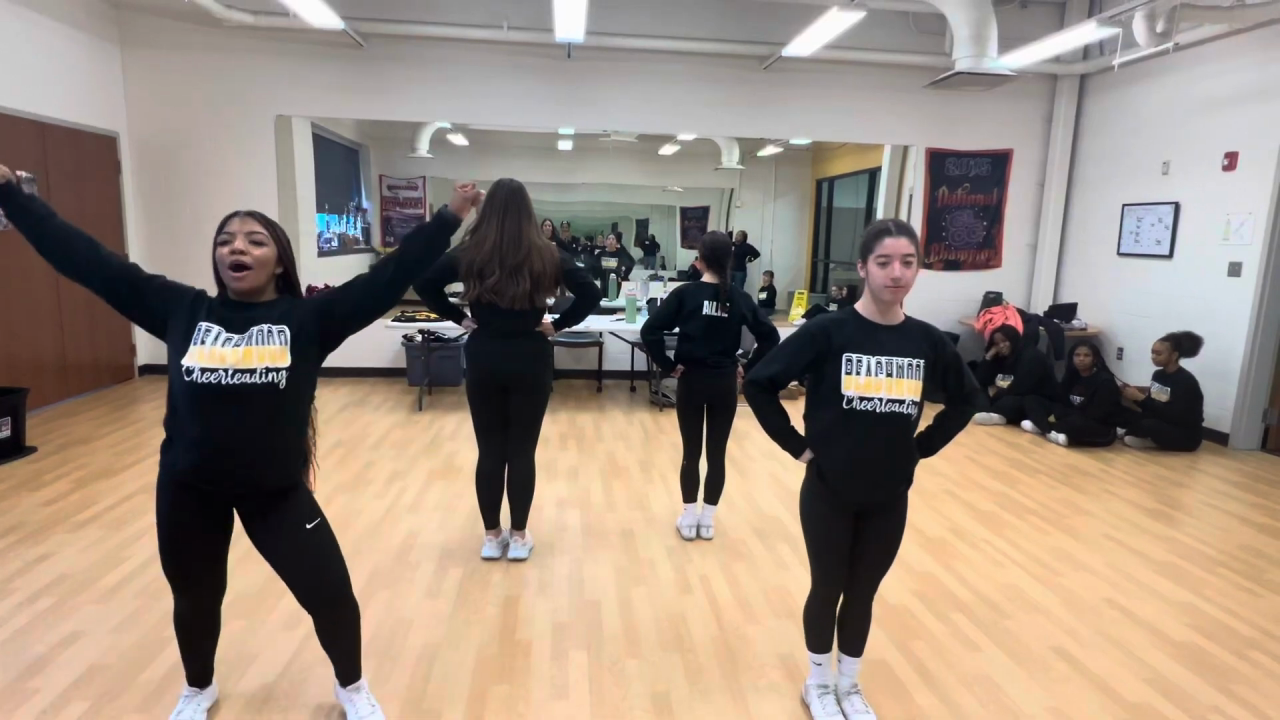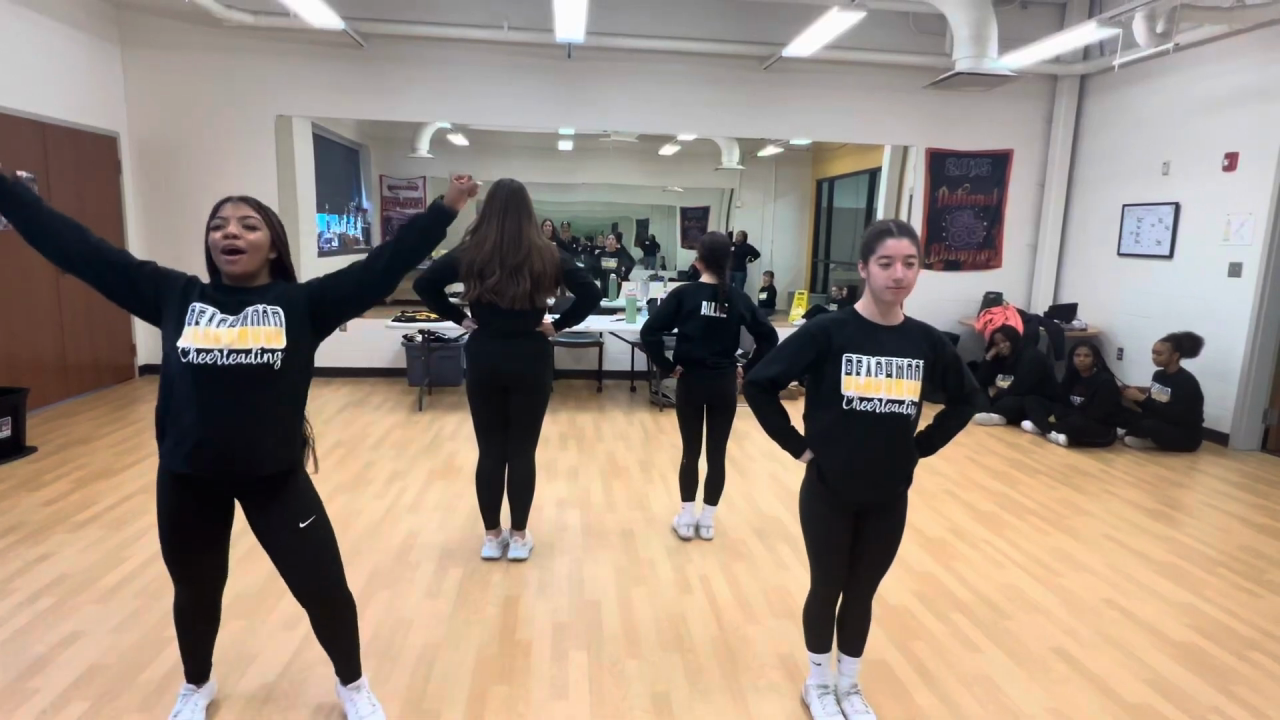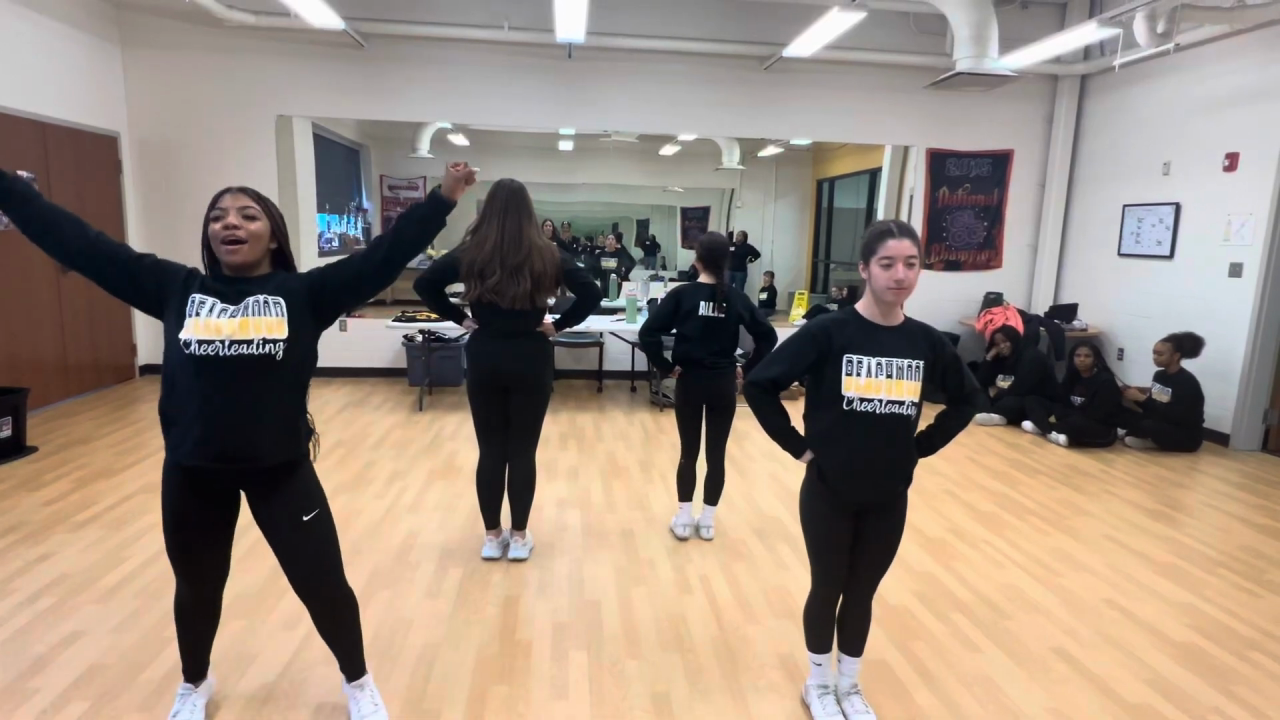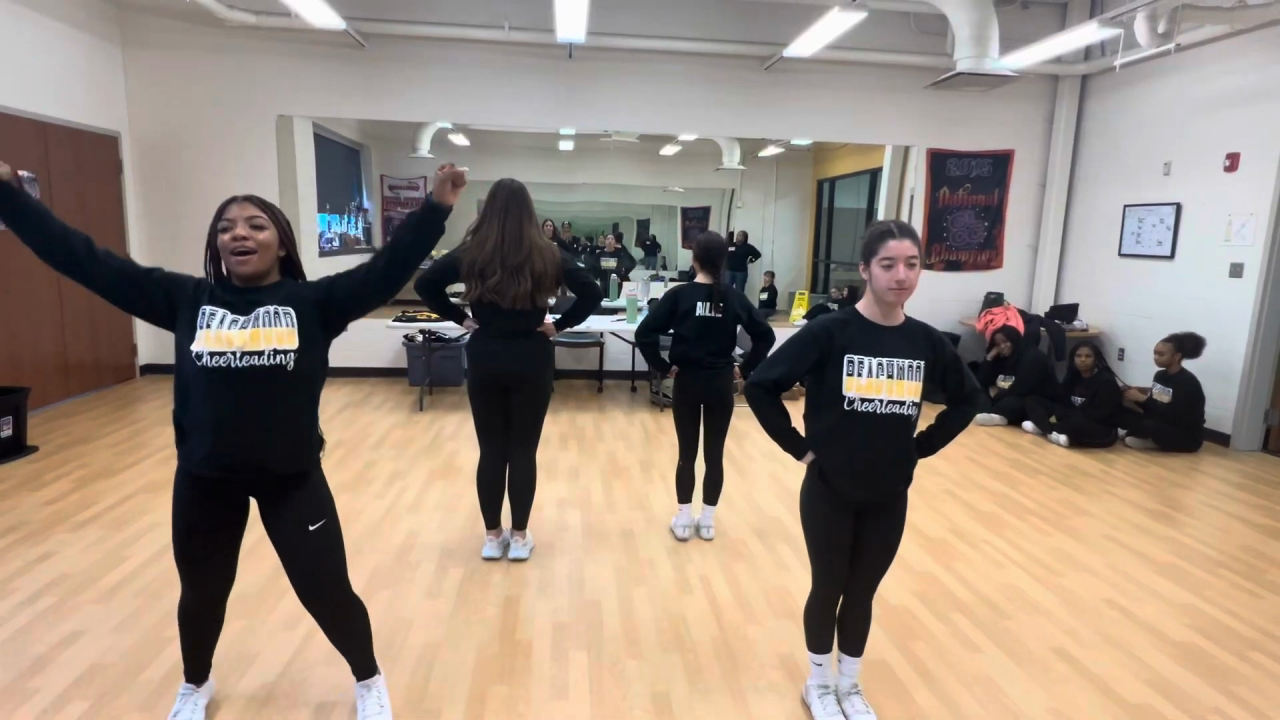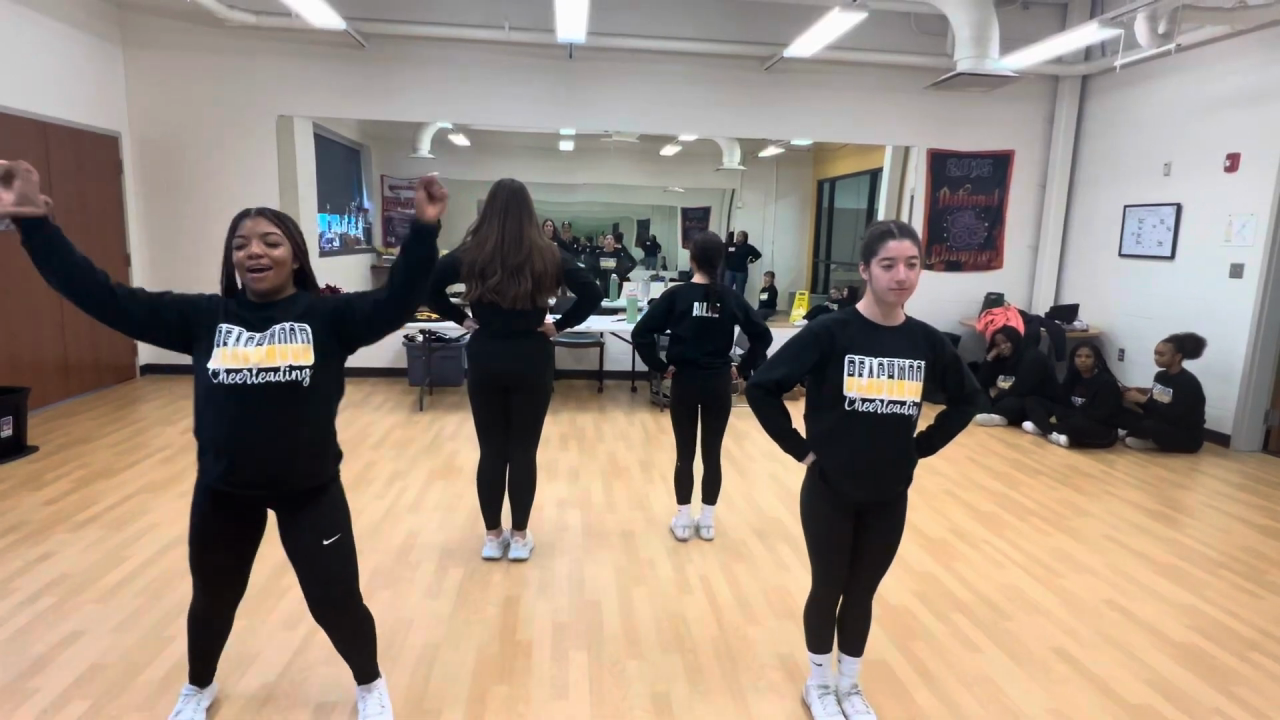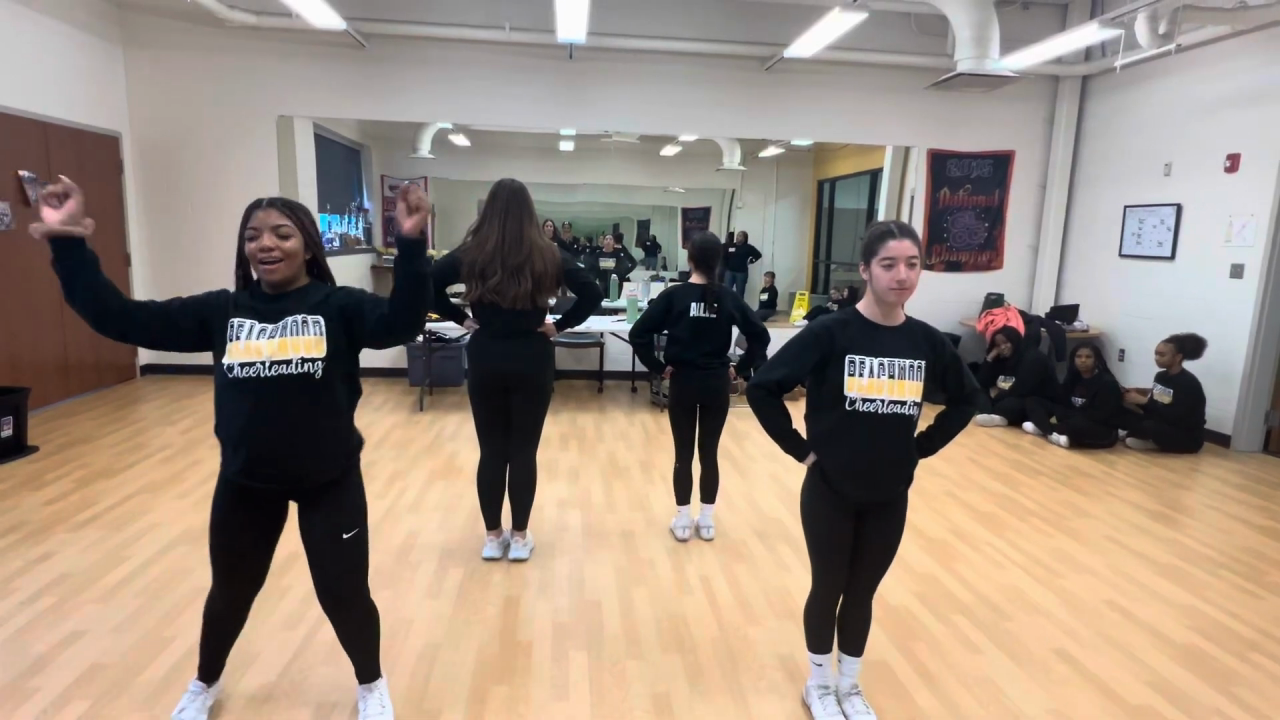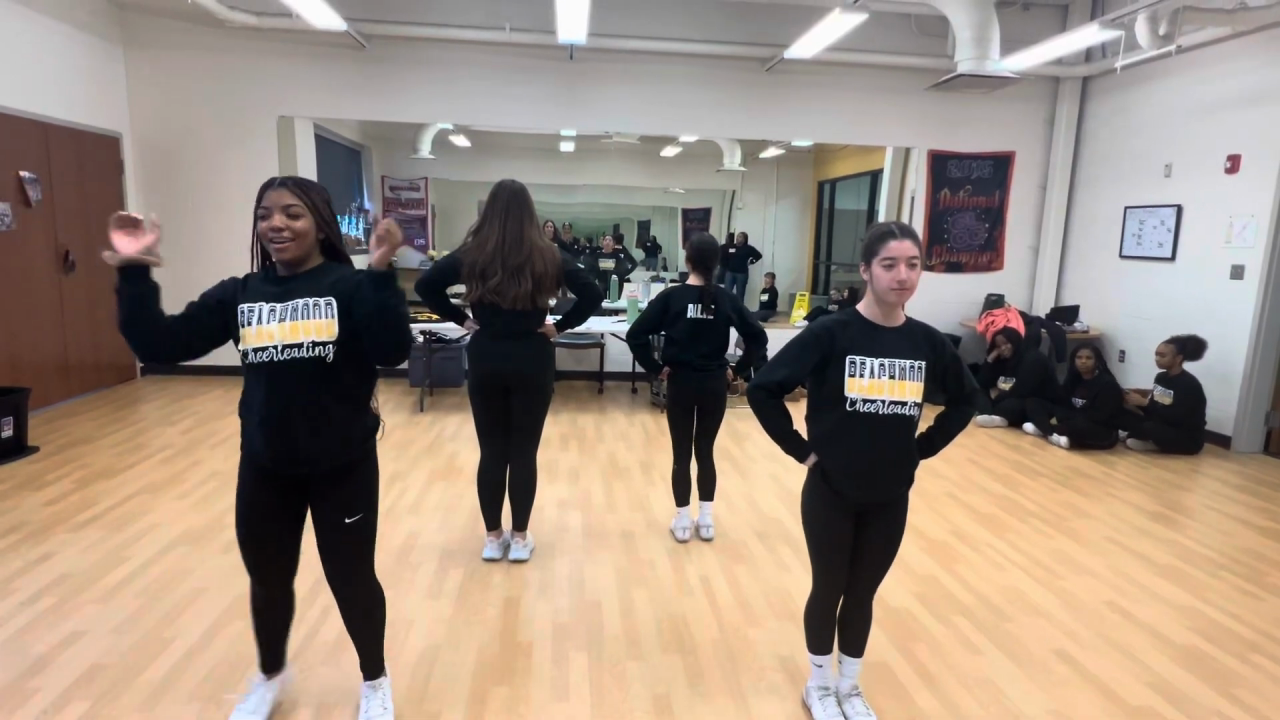
dt=0.1s
person 1, frame 1
left shoulder: (306, 319)
right shoulder: (180, 310)
left elbow: (388, 280)
right elbow: (87, 260)
left wrist: (448, 219)
left hip: (276, 488)
right hip: (188, 489)
left knee: (330, 593)
right knee: (195, 599)
person 1, frame 2
left shoulder: (302, 304)
right shoulder: (175, 296)
left elbow: (382, 268)
right elbow: (80, 250)
left wrist: (443, 210)
left hip: (277, 478)
right hip: (189, 479)
left knee: (325, 590)
right knee: (196, 592)
person 1, frame 3
left shoulder: (302, 294)
right shoulder: (178, 289)
left elbow: (381, 259)
right elbow: (83, 246)
left wrist: (441, 202)
left hip: (282, 469)
right hip: (195, 470)
left knee: (324, 586)
right knee: (197, 589)
person 1, frame 4
left shoulder: (312, 303)
right shoulder: (186, 298)
left elbow: (387, 272)
right elbow: (88, 262)
left wrist: (435, 207)
left hip: (292, 477)
right hip: (205, 479)
left knee: (329, 592)
right knee: (202, 592)
person 1, frame 5
left shoulder: (327, 314)
right shoulder: (204, 316)
left elbow: (394, 308)
right elbow: (108, 303)
left wrist: (426, 232)
left hip: (310, 488)
right hip: (224, 489)
left knee: (336, 601)
right knee: (214, 598)
person 1, frame 6
left shoulder: (340, 307)
right shoulder: (220, 311)
left elbow: (402, 322)
right elbow: (122, 319)
left wrist: (412, 243)
right wrist: (67, 243)
left hip: (330, 481)
right hip: (246, 481)
left knee: (346, 596)
right knee: (231, 592)
person 1, frame 7
left shoulder: (352, 289)
right shoulder: (238, 294)
left elbow: (390, 351)
right elbow: (158, 349)
left wrist: (382, 275)
right wrist: (134, 272)
left hip: (342, 462)
right hip: (265, 465)
left knee: (352, 577)
right knee: (269, 578)
right ankle: (269, 676)
person 2, frame 1
left shoulder: (927, 340)
right shoulder: (827, 331)
left elbow: (966, 399)
right elbow: (758, 384)
left wrist: (922, 447)
right wrist: (797, 444)
left hip: (889, 497)
right hip: (828, 492)
left knee: (862, 593)
right knee: (827, 589)
person 2, frame 2
left shoulder: (927, 341)
right shoulder: (827, 331)
left elbow: (966, 399)
right elbow: (758, 384)
left wrist: (922, 446)
right wrist: (797, 444)
left hip: (889, 496)
right hip: (828, 492)
left knee: (862, 593)
right knee: (826, 588)
person 2, frame 3
left shoulder: (927, 341)
right shoulder: (827, 332)
left elbow: (966, 399)
right elbow: (759, 385)
left wrist: (921, 446)
right wrist: (798, 444)
left hip: (888, 497)
right hip: (828, 491)
left knee: (862, 592)
right knee: (827, 588)
person 2, frame 4
left shoulder: (927, 341)
right shoulder: (828, 332)
left elbow: (967, 399)
right elbow: (760, 386)
left wrist: (922, 446)
right wrist: (799, 446)
left hip: (888, 496)
right hip: (829, 491)
left knee: (862, 592)
right knee: (827, 588)
person 2, frame 5
left shoulder: (927, 341)
right shoulder: (829, 332)
left elbow: (966, 399)
right elbow: (761, 387)
left wrist: (921, 447)
right wrist: (800, 447)
left hip: (889, 496)
right hip: (829, 491)
left knee: (862, 591)
right knee: (828, 588)
person 2, frame 6
left shoulder: (928, 341)
right shoulder: (830, 332)
left elbow: (966, 399)
right elbow: (762, 388)
left wrist: (922, 447)
right wrist: (801, 448)
left hip: (889, 496)
right hip: (830, 491)
left knee: (863, 592)
right knee: (828, 588)
person 2, frame 7
left shoulder: (928, 341)
right shoulder: (830, 333)
left elbow: (965, 400)
right elbow: (763, 389)
left wrist: (923, 447)
right wrist: (802, 448)
left hip: (890, 497)
right hip: (830, 492)
left knee: (863, 592)
right knee: (828, 589)
person 3, frame 1
left shoulder: (469, 253)
right shoulder: (545, 256)
left elbow: (424, 284)
right elbow: (591, 293)
left wrist: (459, 317)
right wrist: (558, 324)
left hip: (483, 359)
right hip: (529, 360)
left knee: (489, 451)
right knee: (522, 452)
left ankle: (492, 535)
right ankle: (519, 536)
person 3, frame 2
left shoulder: (470, 254)
right shoulder: (545, 256)
left elbow: (424, 284)
right elbow: (591, 293)
left wrist: (459, 318)
right wrist: (558, 324)
left hip: (484, 359)
right hip: (530, 360)
left knee: (489, 451)
right knee: (522, 452)
left ankle: (492, 536)
right ankle: (518, 536)
person 3, frame 3
left shoulder: (470, 254)
right shoulder: (546, 256)
left elbow: (424, 284)
right elbow: (591, 293)
left wrist: (459, 317)
right wrist: (558, 324)
left hip: (484, 359)
right hip: (530, 360)
left knee: (490, 450)
right knee: (522, 451)
left ankle: (492, 536)
right ankle: (518, 536)
person 3, frame 4
left shoulder: (470, 254)
right shoulder: (547, 256)
left elbow: (424, 284)
right elbow: (592, 293)
left wrist: (460, 317)
right wrist: (559, 324)
left hip: (484, 359)
right hip: (531, 360)
left knee: (490, 451)
right knee: (523, 451)
left ankle: (492, 536)
right ankle: (519, 536)
person 3, frame 5
left shoulder: (471, 254)
right shoulder: (547, 256)
left elbow: (427, 285)
right elbow: (592, 294)
left wrist: (461, 318)
right wrist: (560, 324)
left hip: (485, 360)
right hip: (532, 361)
left knee: (491, 451)
right knee: (523, 451)
left ankle: (493, 536)
right ankle: (519, 536)
person 3, frame 6
left shoulder: (472, 254)
right shoulder: (548, 256)
left elbow: (427, 285)
right elbow: (593, 294)
left wrist: (462, 319)
right wrist: (561, 325)
left hip: (485, 360)
right hip: (532, 361)
left knee: (491, 451)
right knee: (524, 452)
left ankle: (493, 536)
right ankle: (520, 536)
person 3, frame 7
left shoulder: (471, 255)
right shoulder: (547, 257)
left elbow: (425, 286)
right elbow: (592, 294)
left wrist: (461, 319)
right wrist: (560, 326)
left hip: (485, 360)
right hip: (531, 362)
left knee: (491, 451)
right knee: (523, 452)
left ankle: (492, 537)
right ankle: (519, 538)
person 4, frame 1
left shoulder: (685, 293)
right shoulder: (739, 298)
left elbow: (650, 331)
right elbow: (770, 336)
left wrist: (668, 365)
right wrist: (748, 368)
left hip: (691, 380)
right hip: (725, 383)
left knee: (691, 452)
right knee: (717, 452)
left ankle: (689, 518)
right ankle: (708, 519)
person 4, frame 2
left shoulder: (684, 294)
right shoulder: (738, 299)
left elbow: (650, 332)
right elbow: (769, 337)
left wrist: (667, 366)
right wrist: (747, 369)
left hip: (690, 381)
right hip: (725, 383)
left knee: (690, 451)
right knee: (717, 453)
left ankle: (686, 517)
right ankle: (707, 519)
person 4, frame 3
left shoulder: (682, 295)
right shoulder: (736, 298)
left elbow: (648, 334)
right elbow: (768, 336)
left wrist: (666, 367)
right wrist: (746, 368)
left hip: (690, 381)
right hip: (724, 383)
left knee: (689, 451)
right knee: (717, 453)
left ankle: (683, 518)
right ankle: (707, 520)
person 4, frame 4
left shoulder: (679, 295)
right shoulder: (734, 298)
left elbow: (644, 334)
right elbow: (765, 336)
left wrist: (663, 367)
right wrist: (744, 368)
left hip: (687, 381)
right hip: (722, 383)
left knee: (687, 452)
right knee: (715, 453)
left ankle: (683, 519)
right ankle: (707, 520)
person 4, frame 5
left shoulder: (676, 295)
right shoulder: (731, 298)
left elbow: (641, 334)
right elbow: (762, 336)
left wrist: (660, 366)
right wrist: (742, 368)
left hip: (684, 381)
right hip: (719, 383)
left knee: (685, 453)
right knee: (712, 453)
left ankle: (682, 520)
right ankle: (707, 520)
person 4, frame 6
left shoulder: (674, 296)
right shoulder: (729, 298)
left elbow: (638, 334)
right elbow: (760, 336)
left wrist: (658, 367)
right wrist: (739, 368)
left hip: (683, 382)
right hip: (717, 383)
left knee: (684, 453)
right knee: (710, 453)
left ankle: (683, 520)
right ankle: (707, 520)
person 4, frame 7
left shoulder: (671, 297)
right shoulder: (726, 299)
left elbow: (636, 335)
right elbow: (758, 337)
left wrist: (656, 368)
right wrist: (736, 369)
left hip: (680, 383)
right hip: (715, 384)
left knee: (682, 454)
right knee: (706, 452)
left ankle: (683, 522)
right ankle: (706, 519)
